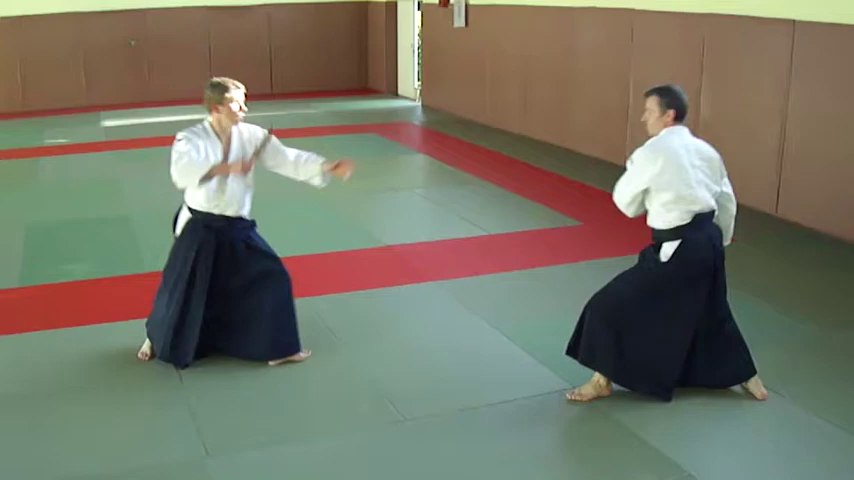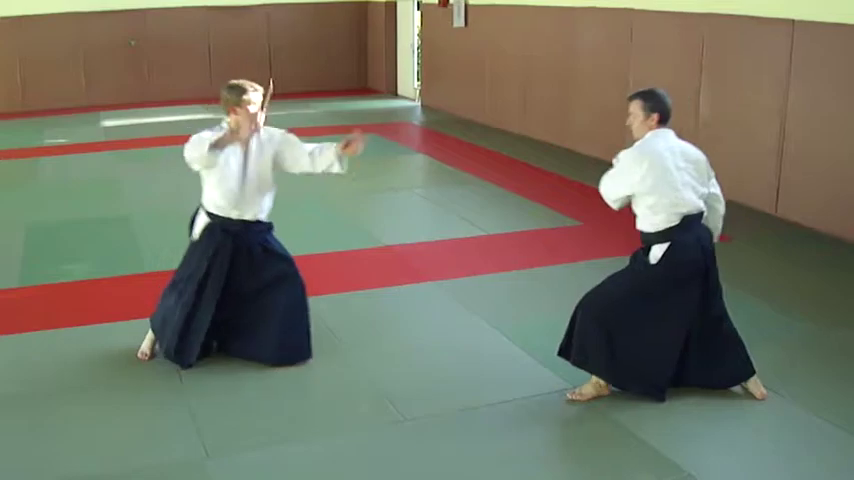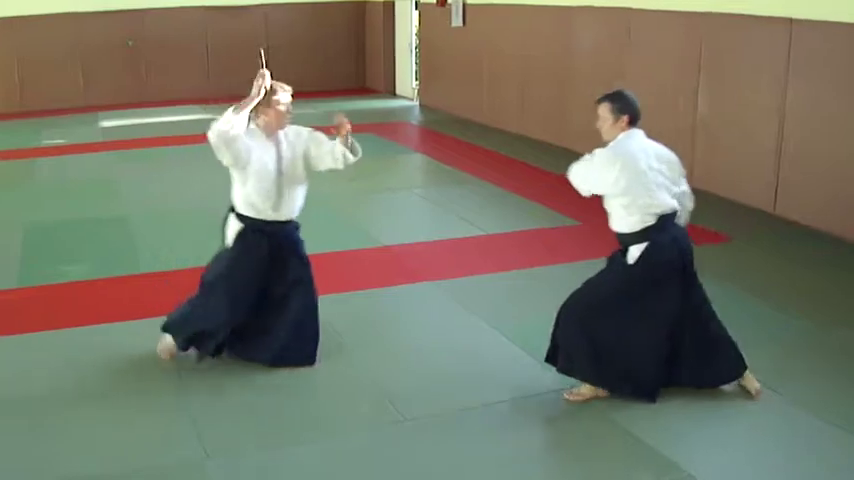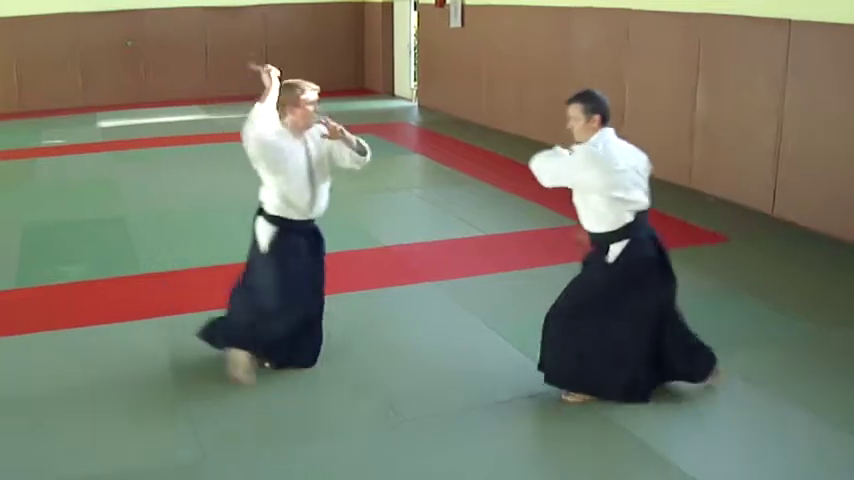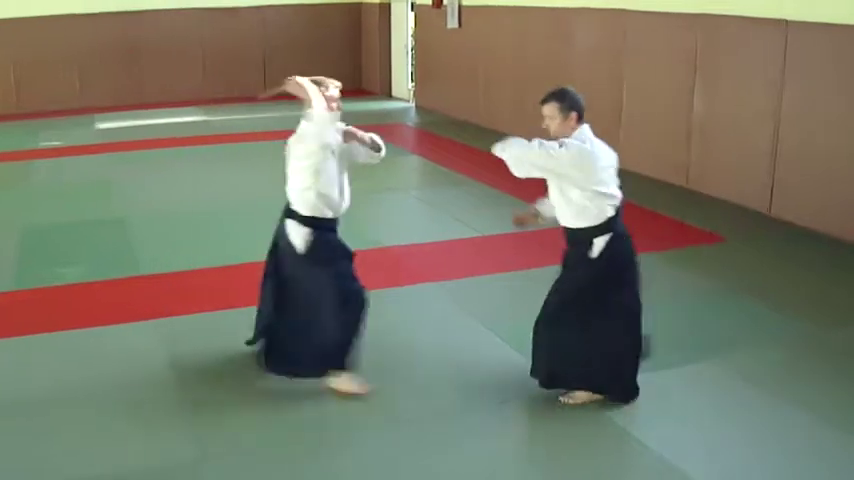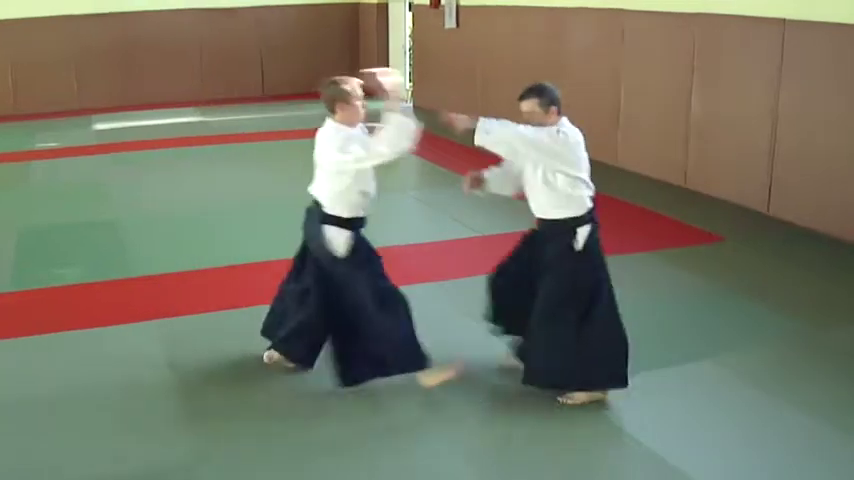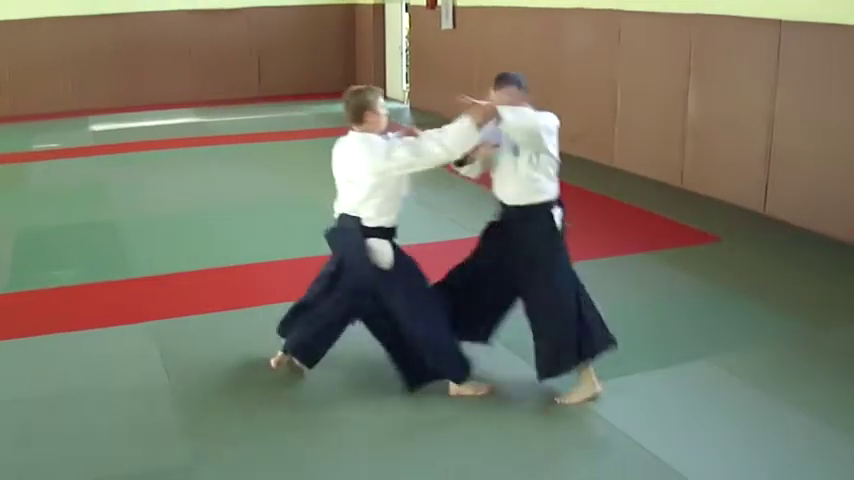
dt=0.1s
person 1, frame 1
left shoulder: (652, 152)
right shoulder: (707, 152)
left elbow: (626, 201)
right elbow: (726, 202)
left wrist: (648, 199)
right wrist: (720, 241)
left hip: (676, 248)
right hip: (708, 240)
left knee: (612, 306)
right knee: (712, 311)
left ankle: (602, 380)
right ankle: (748, 378)
person 1, frame 2
left shoulder: (637, 156)
right shoulder: (692, 153)
left elbow: (610, 192)
right elbow: (715, 203)
right wrist: (706, 241)
left hip: (665, 250)
right hip: (697, 241)
left knee: (602, 307)
right knee: (707, 311)
left ankle: (600, 381)
right ankle: (746, 378)
person 1, frame 3
left shoulder: (609, 157)
right shoulder: (661, 153)
left elbow: (580, 178)
right elbow: (684, 200)
left wrist: (591, 159)
left hip: (644, 253)
right hip: (674, 241)
left knee: (583, 311)
right knee: (691, 311)
left ankle: (596, 383)
right ankle: (740, 374)
person 1, frame 4
left shoulder: (588, 156)
right shoulder: (629, 152)
left elbow: (545, 168)
left wrist: (553, 155)
left hip: (620, 250)
right hip: (643, 240)
left knee: (574, 314)
right knee: (655, 308)
left ankle: (593, 384)
right ankle: (703, 365)
person 1, frame 5
left shoulder: (575, 151)
right shoulder: (588, 147)
left elbow: (526, 160)
left wrist: (504, 146)
right wrist: (540, 211)
left hip: (599, 245)
right hip: (598, 238)
left knee: (566, 312)
left ankle: (599, 385)
person 1, frame 6
left shoulder: (565, 139)
right shoulder: (539, 148)
left elbow: (514, 139)
right elbow: (514, 173)
left wrist: (473, 123)
right wrist: (483, 179)
left hip: (575, 236)
right hip: (548, 230)
left knee: (568, 308)
right knee: (508, 283)
left ankle: (595, 384)
right ankle: (529, 348)
person 1, frame 7
left shoulder: (543, 122)
right shoulder: (493, 130)
left elbow: (534, 125)
right elbow: (471, 165)
left wrist: (502, 109)
right wrist: (469, 156)
left hip: (542, 221)
right hip: (509, 219)
left knee: (555, 296)
right knee: (478, 278)
left ankle: (586, 377)
right ankle: (453, 335)
person 2, frame 1
left shoulder: (254, 137)
right shoulder: (191, 139)
left elbow: (290, 160)
right elbow: (182, 175)
left wrist: (327, 169)
right wrist: (223, 168)
left hip: (237, 227)
right hip: (199, 227)
left knee: (270, 279)
right knee: (182, 288)
left ankle: (277, 347)
right ankle: (156, 339)
person 2, frame 2
left shoulder: (273, 140)
right shoulder: (209, 140)
left elbow: (309, 156)
right elbow: (196, 156)
left wrist: (340, 151)
right wrist: (235, 135)
left hip: (255, 231)
right hip: (217, 230)
left knee: (285, 283)
right knee: (190, 290)
left ankle: (283, 350)
right ankle: (158, 334)
person 2, frame 3
left shoulder: (300, 139)
right shoulder: (243, 144)
left elbow: (339, 158)
right elbow: (218, 134)
left wrist: (344, 139)
right wrist: (250, 100)
left hip: (285, 232)
right hip: (249, 231)
left knee: (297, 293)
right knee: (224, 292)
left ankle: (285, 352)
right ankle: (176, 334)
person 2, frame 4
left shoulder: (320, 137)
right shoulder: (272, 144)
left elbow: (357, 158)
right elbow: (253, 134)
left wrist: (347, 138)
right wrist: (271, 92)
left hip: (305, 230)
right hip: (278, 231)
left knee: (306, 298)
right knee: (283, 301)
left ankle: (282, 351)
right ankle: (243, 346)
person 2, frame 5
left shoulder: (335, 136)
right shoulder: (304, 145)
left elbow: (375, 152)
right elbow: (320, 141)
left wrist: (362, 137)
right wrist: (314, 96)
left hip: (310, 227)
right hip: (306, 232)
left knee: (295, 296)
right knee: (344, 298)
left ankle: (273, 351)
right ankle: (336, 370)
person 2, frame 6
left shoulder: (330, 134)
right shoulder: (342, 142)
left elbow: (393, 138)
right elbow: (394, 144)
right wrist: (393, 98)
left hip: (320, 224)
right hip: (338, 233)
left knee: (307, 287)
right knee: (380, 300)
left ankle: (282, 347)
right ankle: (419, 369)
person 2, frame 7
left shoulder: (344, 147)
right shoulder: (388, 151)
right elbow: (441, 147)
left wrist: (412, 140)
right wrist: (475, 117)
left hip: (345, 236)
right hip: (372, 245)
left knee: (331, 296)
right knee: (423, 309)
left ankle: (289, 352)
right ankle: (455, 379)
